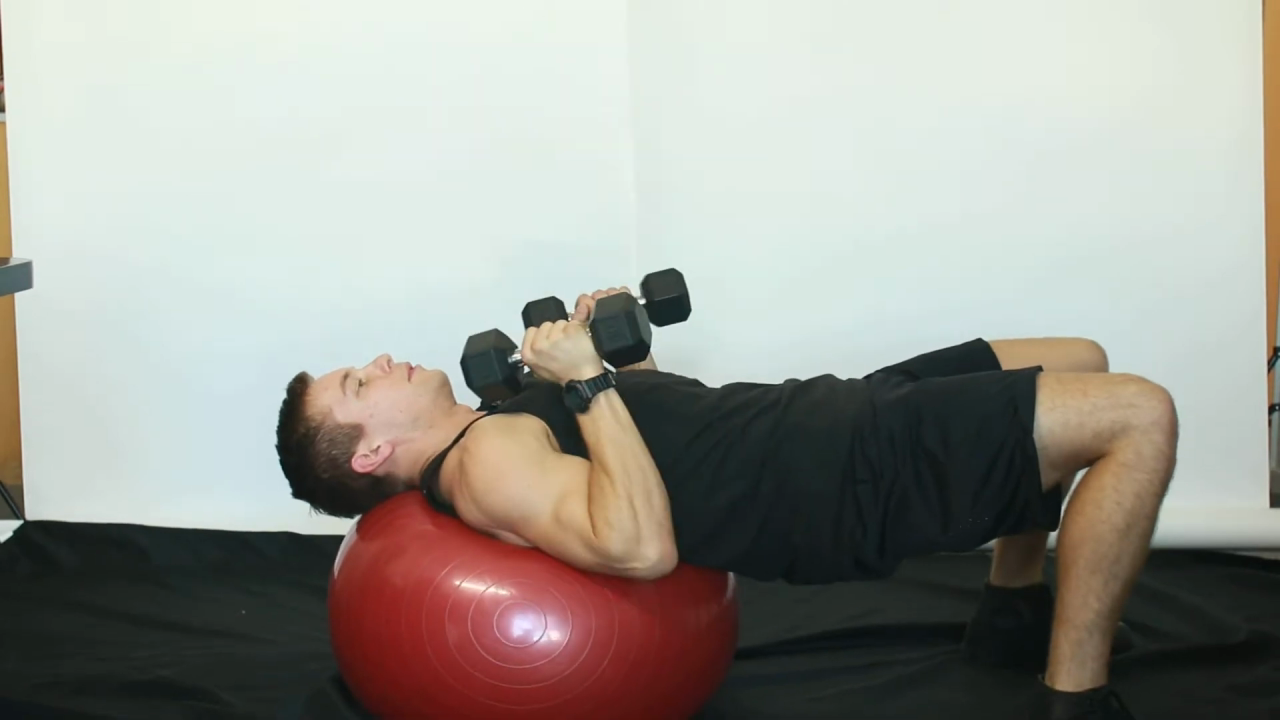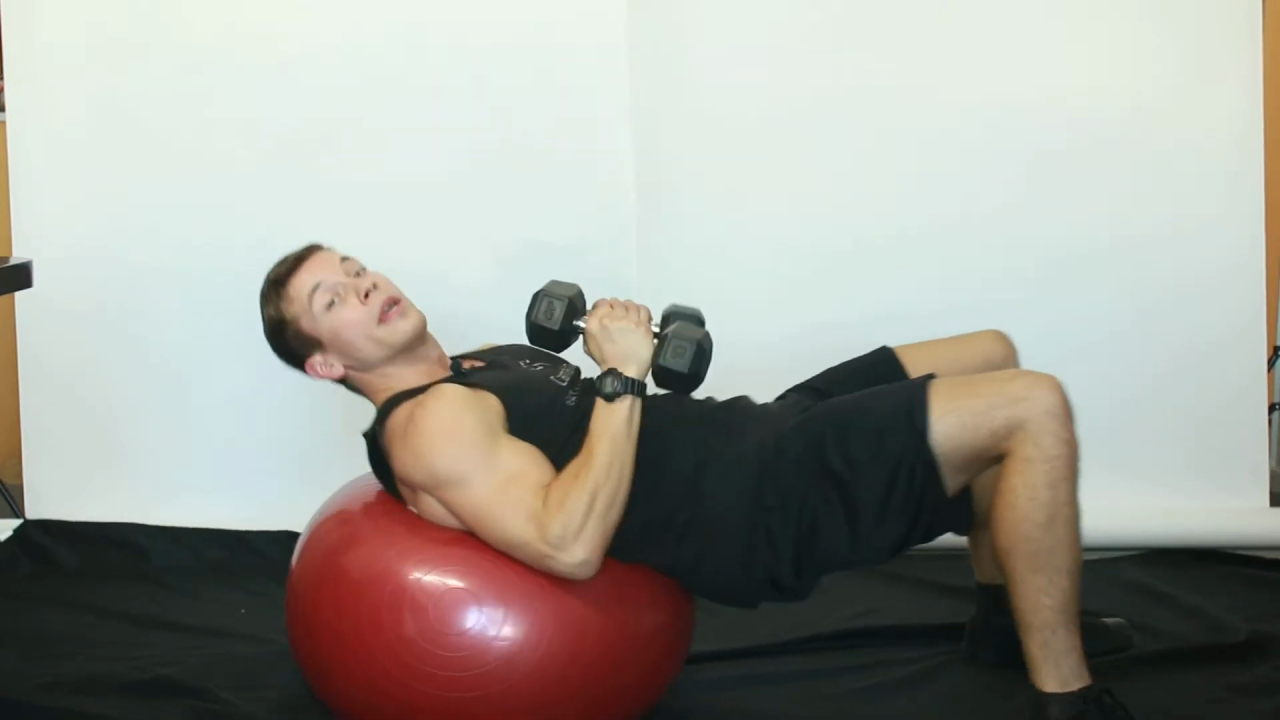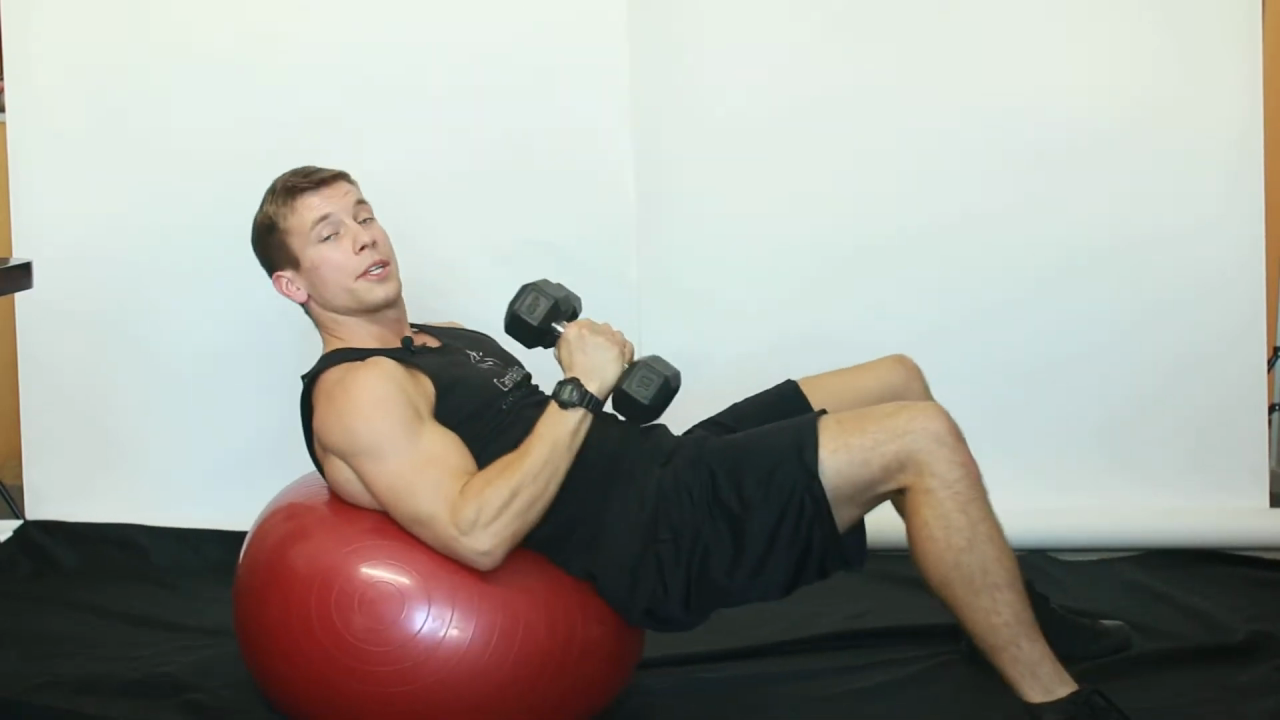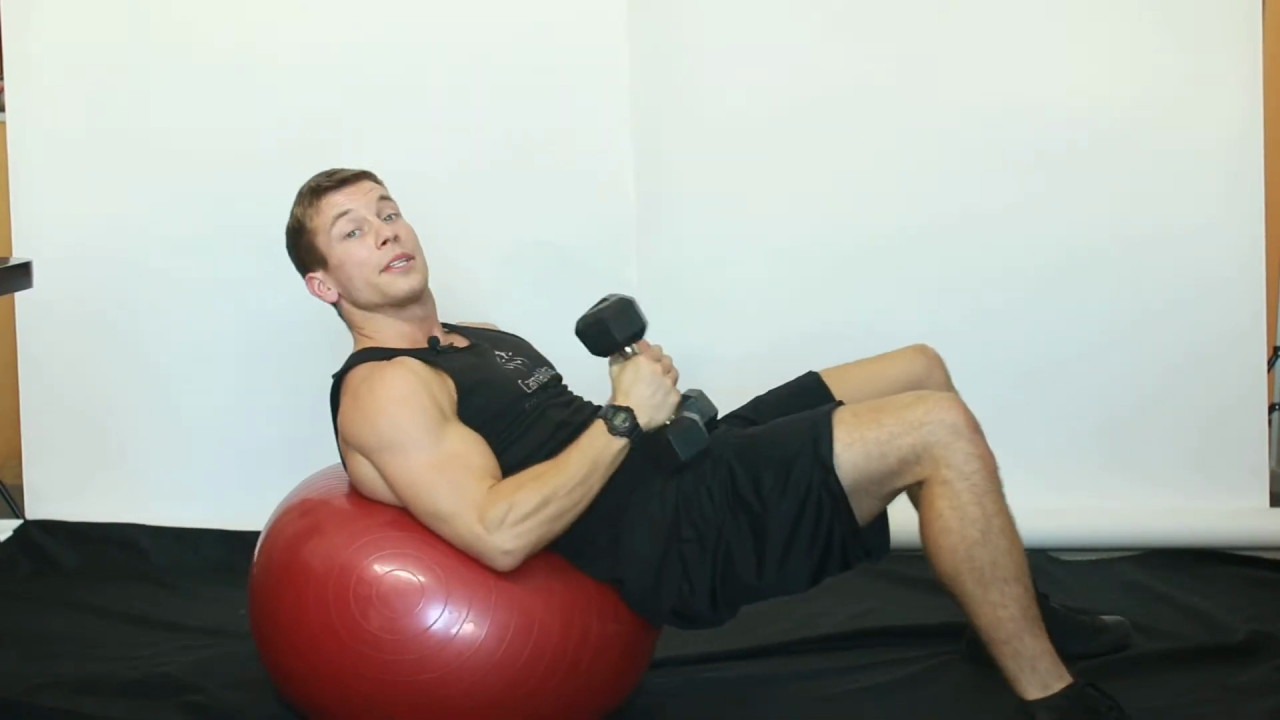
dt=0.5s
person 1, frame 1
left shoulder: (498, 428)
right shoulder: (485, 469)
right elbow: (644, 547)
left wrist: (609, 351)
right wrist: (588, 380)
left hip: (828, 425)
right hip: (839, 483)
left knee: (1081, 366)
right knee: (1138, 415)
left ankle: (1014, 614)
person 1, frame 2
left shoulder: (474, 368)
right shoulder: (425, 428)
right elbow: (573, 544)
left wrist: (624, 354)
right wrist: (621, 378)
left hip: (749, 442)
right hip: (755, 509)
left knee: (989, 356)
right knee: (1032, 408)
left ankle: (1008, 613)
person 1, frame 3
left shoulder: (430, 341)
right shoulder: (356, 392)
right elbow: (478, 533)
left wrist: (594, 372)
right wrist: (577, 390)
left hip: (664, 473)
right hip: (655, 535)
left knee: (896, 381)
right knee: (922, 443)
left ankle: (1010, 609)
person 1, frame 4
left shoulder: (467, 342)
right shoulder: (383, 390)
right elbow: (501, 533)
left wrist: (633, 395)
right wrist: (624, 419)
left hip: (682, 473)
right hip: (675, 535)
left knee: (918, 370)
right knee: (940, 429)
left ankle: (1012, 606)
